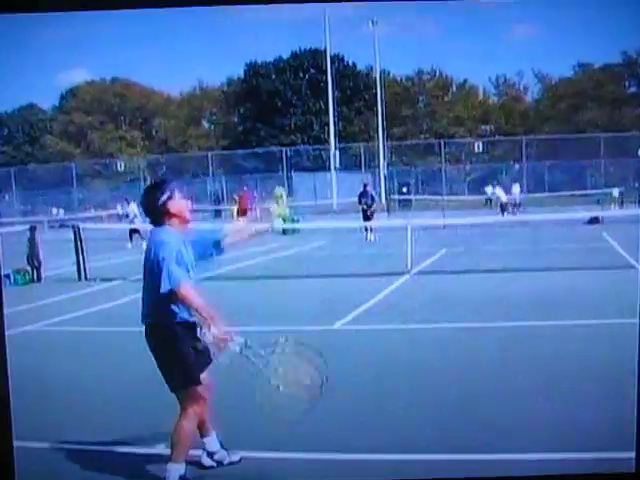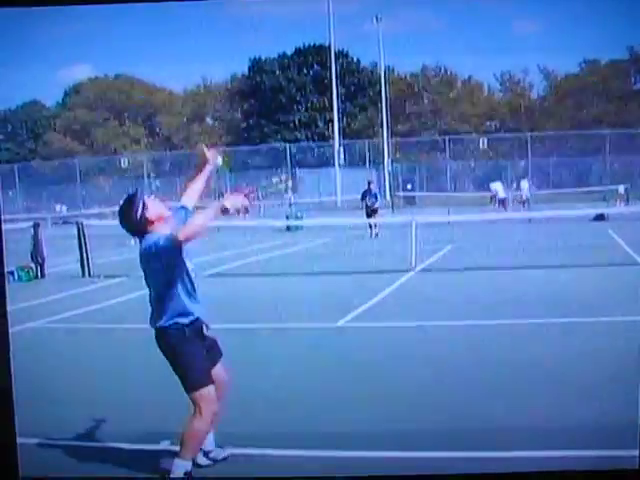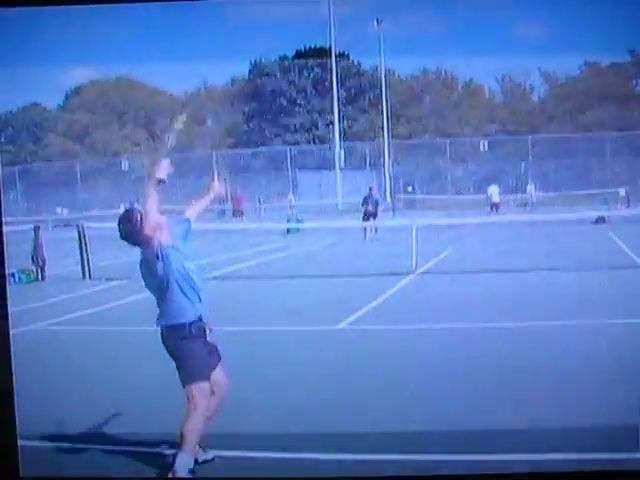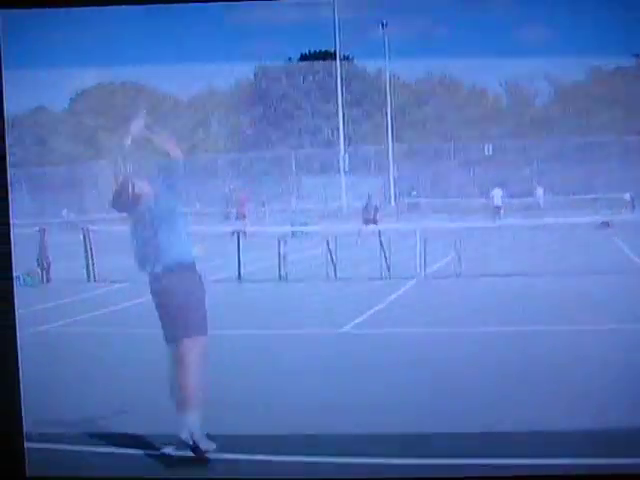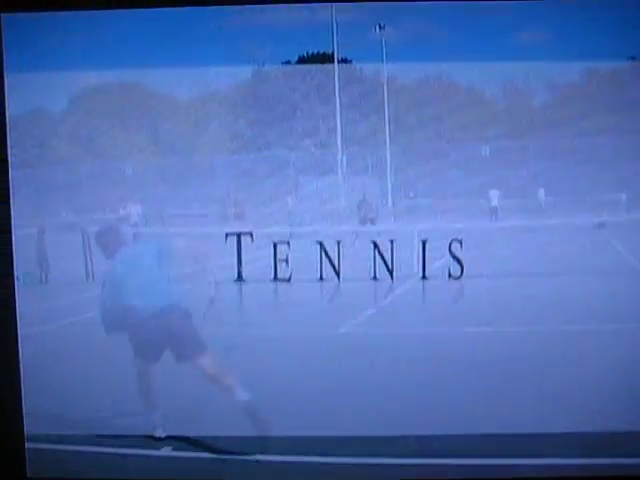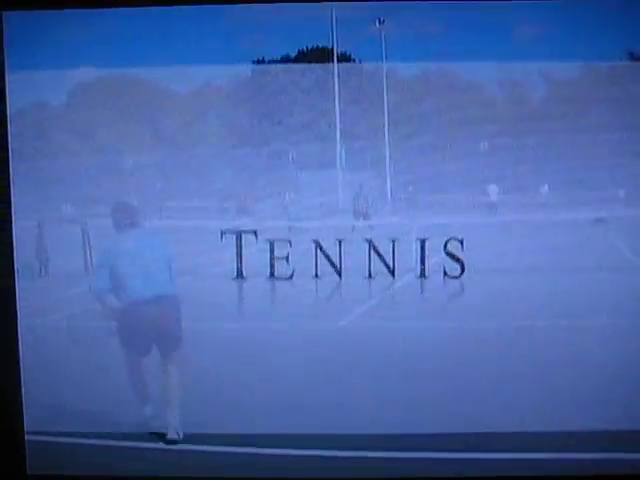
dt=0.3s
person 1, frame 1
left shoulder: (182, 238)
right shoulder: (165, 244)
left elbow: (221, 239)
right elbow: (181, 289)
left wrist: (255, 225)
right wrist: (213, 321)
left hip: (183, 326)
right hip: (168, 331)
left knee: (202, 389)
right knee: (193, 402)
left ankle: (212, 451)
person 1, frame 2
left shoulder: (168, 236)
right shoulder: (155, 246)
left elbow: (186, 203)
right elbow: (185, 233)
left wrist: (206, 167)
right wrist: (221, 206)
left hip: (191, 326)
right hip: (178, 333)
left knee: (221, 383)
right knee: (207, 406)
left ankle: (205, 448)
person 1, frame 3
left shoulder: (172, 236)
right shoulder: (153, 254)
left elbow: (188, 215)
right elbow: (148, 232)
left wrist: (210, 194)
right wrist: (156, 181)
left hip: (194, 326)
right hip: (182, 331)
left knee: (219, 388)
right knee: (200, 401)
left ankle: (191, 448)
person 1, frame 4
left shoulder: (138, 227)
right shoulder: (161, 201)
right elbow: (175, 157)
right wrist: (145, 134)
left hip: (161, 285)
right hip: (183, 280)
left knee: (179, 358)
right knee: (194, 354)
left ankle: (186, 425)
right ankle: (193, 428)
person 1, frame 5
left shoulder: (110, 276)
right shoulder: (146, 249)
left elbow: (110, 323)
right elbow: (169, 253)
left wrist: (129, 324)
left hip: (144, 327)
right hip: (173, 317)
left knee: (143, 371)
right knee: (210, 369)
left ankle: (156, 427)
right ankle: (242, 398)
person 1, frame 6
left shoulder: (110, 252)
right shoulder: (156, 241)
left elbow: (100, 292)
left wrist: (117, 313)
left hip: (134, 312)
right hip: (167, 306)
left knee: (134, 365)
right knee: (171, 364)
left ankle: (148, 412)
right ankle: (173, 426)
